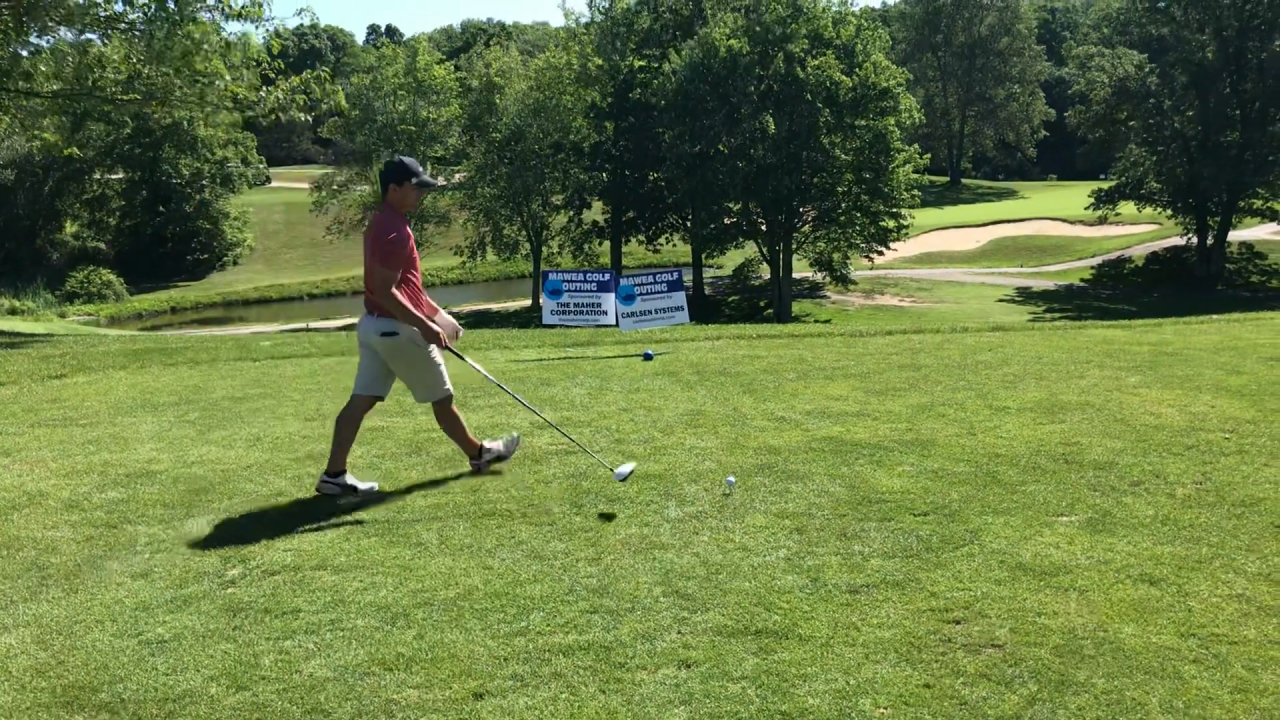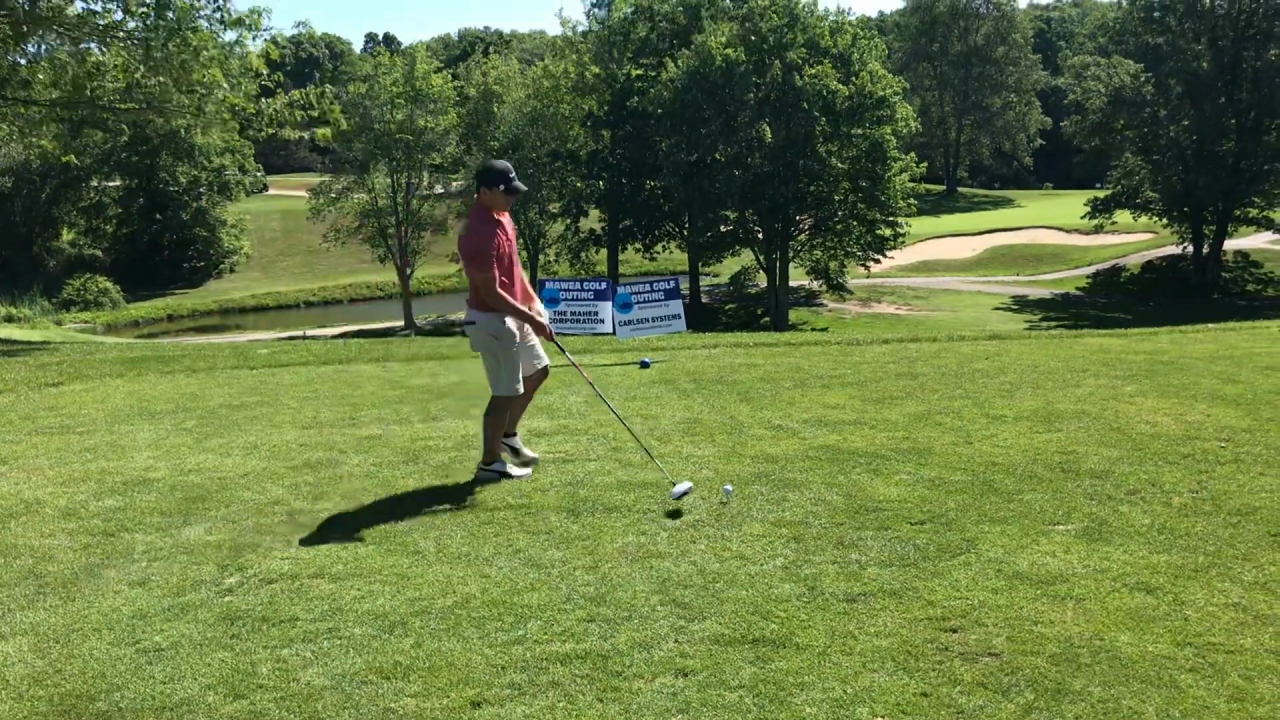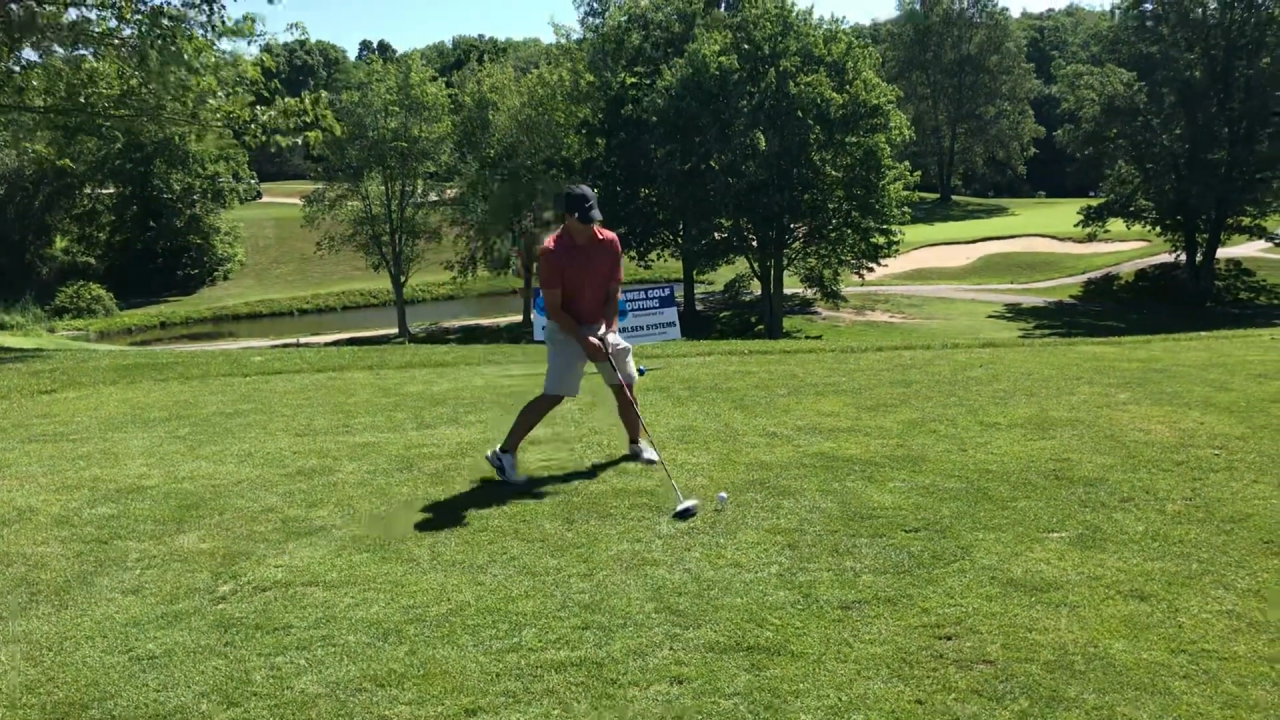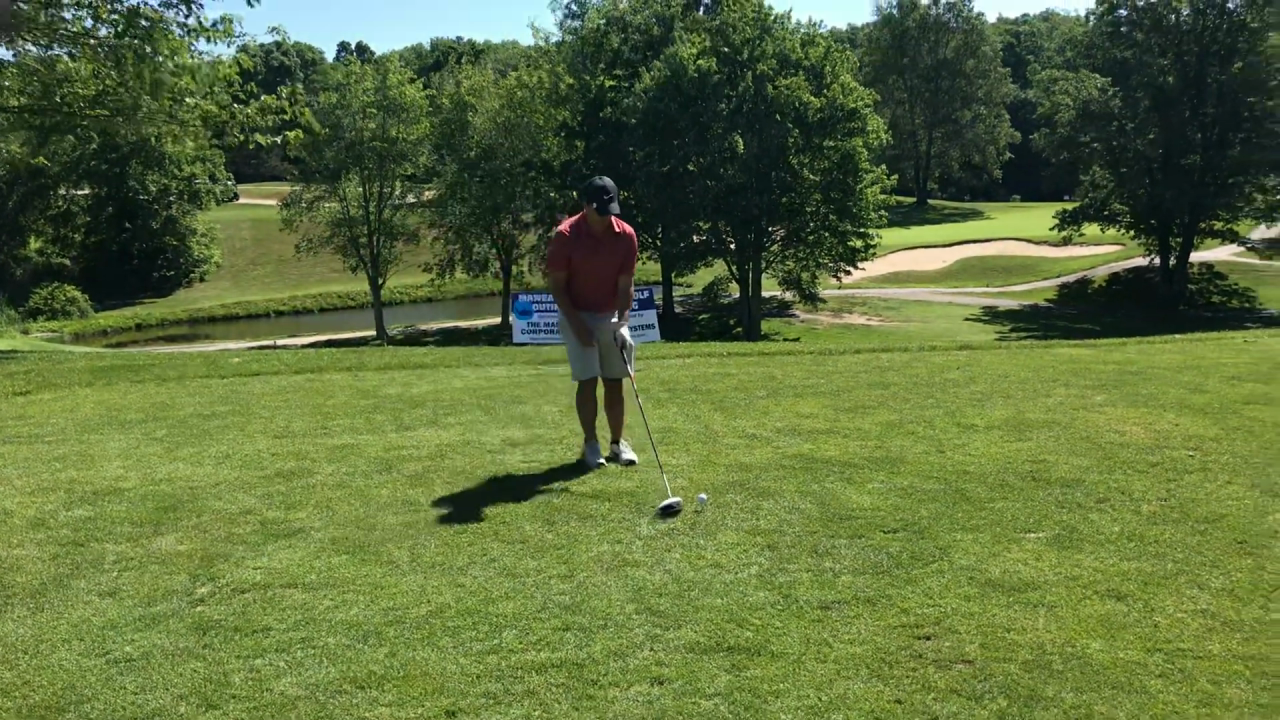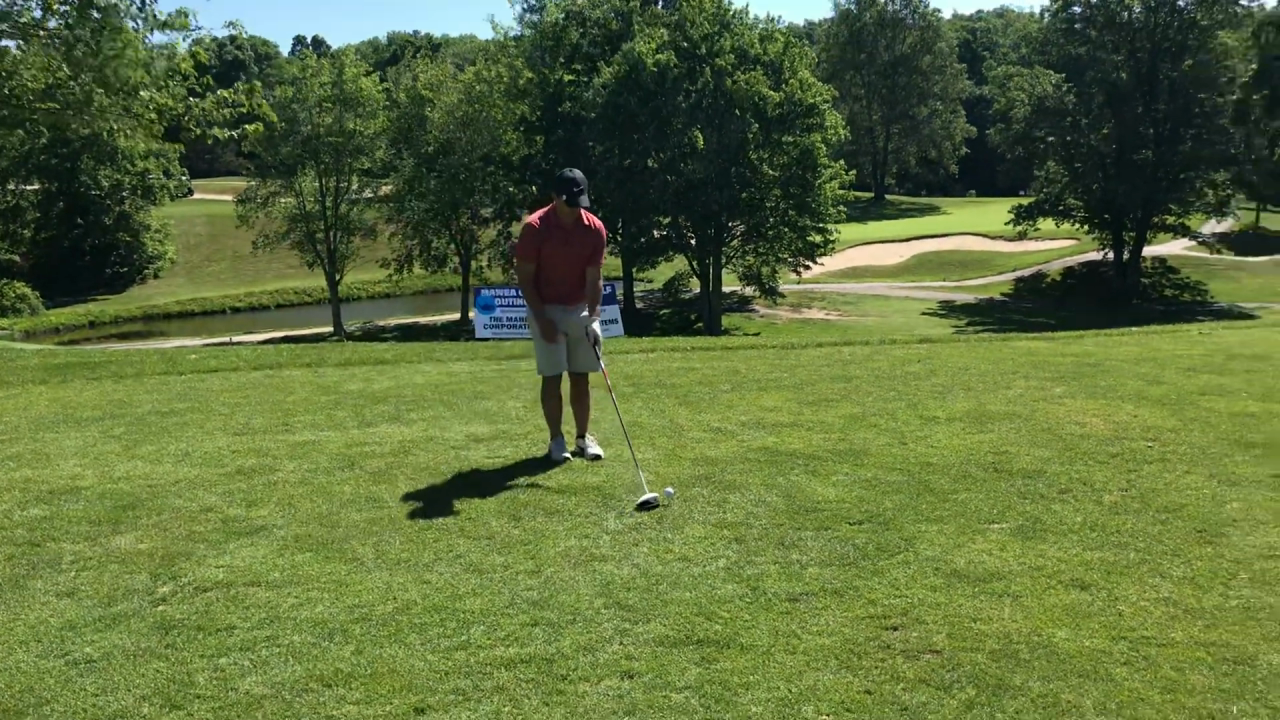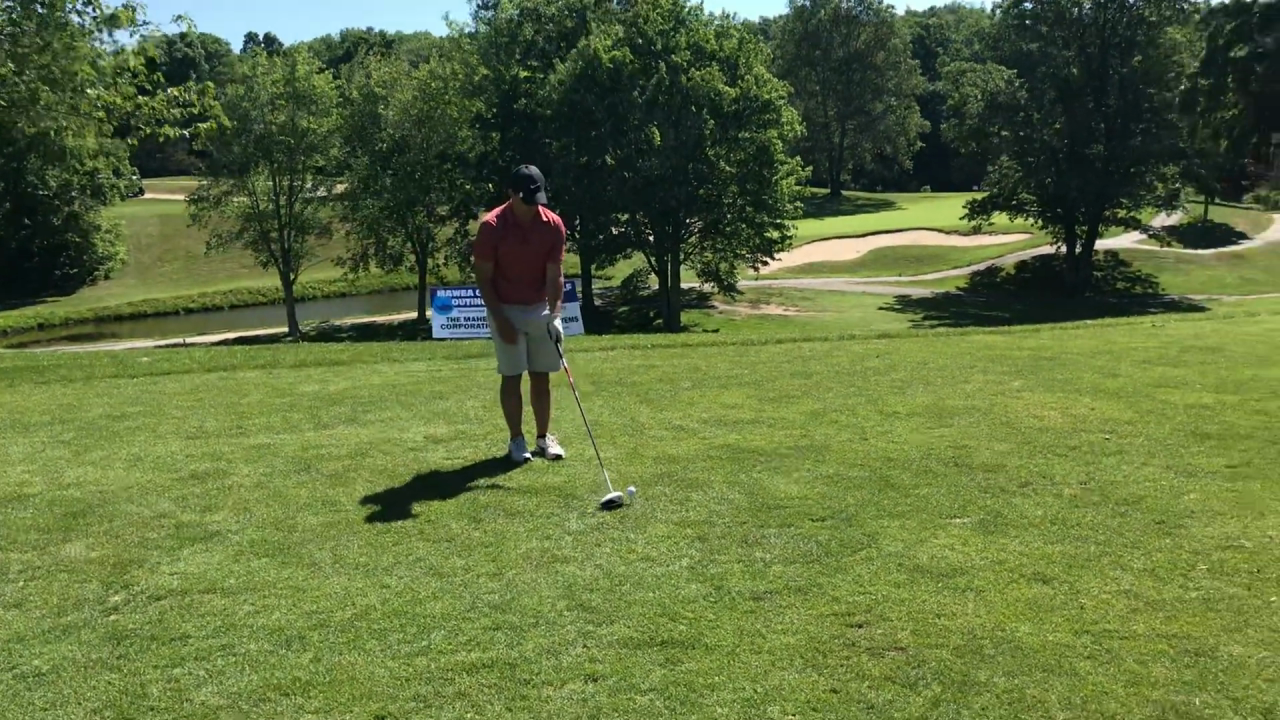
dt=0.4s
person 1, frame 1
left shoulder: (385, 223)
right shoulder: (394, 231)
right elbow: (385, 291)
left wrist: (434, 311)
right wrist: (424, 326)
left hip: (376, 326)
right hip: (398, 329)
left knee: (362, 400)
right knee: (442, 397)
left ankle: (335, 474)
right ankle: (477, 453)
person 1, frame 2
left shoulder: (501, 217)
right shoulder: (477, 231)
right elbow: (490, 291)
left wrist: (534, 303)
right wrist: (530, 318)
left hip: (510, 316)
right hip: (491, 320)
left knee: (537, 372)
right knee: (506, 392)
left ankle: (507, 435)
right ankle: (490, 461)
person 1, frame 3
left shoulder: (609, 242)
right shoulder: (552, 251)
left elbow: (613, 292)
right elbow: (554, 308)
left wrist: (610, 330)
right wrist: (584, 340)
left hip: (602, 327)
right hip: (567, 331)
left knee: (625, 386)
right knee: (553, 395)
left ankle: (636, 443)
right ankle: (505, 452)
person 1, frame 4
left shoulder: (626, 235)
right shoulder: (565, 235)
left elbow: (625, 286)
right elbow: (557, 287)
left wrist: (622, 323)
right wrist: (578, 324)
left hip: (611, 316)
right hip: (576, 316)
left knee: (615, 382)
right knee: (587, 381)
left ankle: (617, 442)
right ankle: (590, 442)
person 1, frame 5
left shoulder: (595, 228)
right shoulder: (534, 227)
left elbow: (594, 279)
right elbow: (525, 279)
left wrist: (594, 317)
right wrist: (543, 319)
left hip: (579, 310)
right hip: (546, 310)
left knee: (581, 377)
right knee: (552, 377)
left ankle: (583, 437)
right ankle: (556, 439)
person 1, frame 6
left shoulder: (554, 225)
right shoulder: (492, 226)
left elbow: (555, 274)
right elbow: (483, 279)
left wrist: (555, 314)
right wrist: (500, 320)
left hip: (540, 309)
right hip: (505, 310)
left knee: (541, 376)
right knee: (511, 376)
left ankle: (544, 437)
right ankle: (516, 439)
